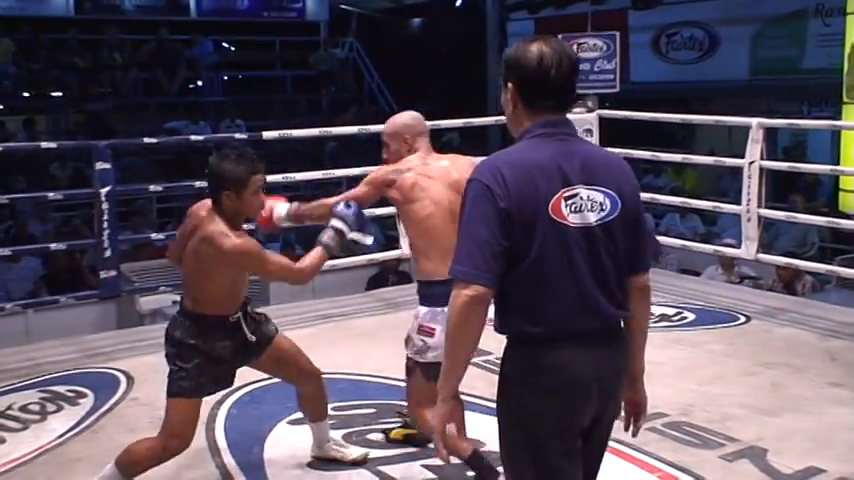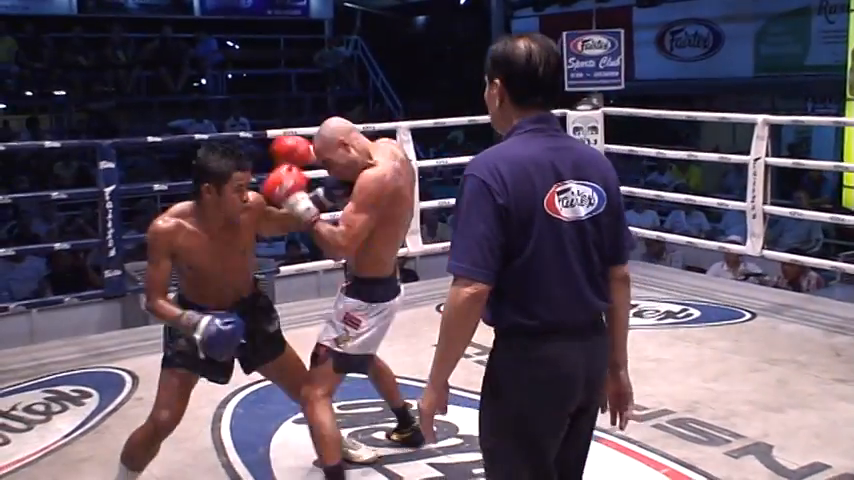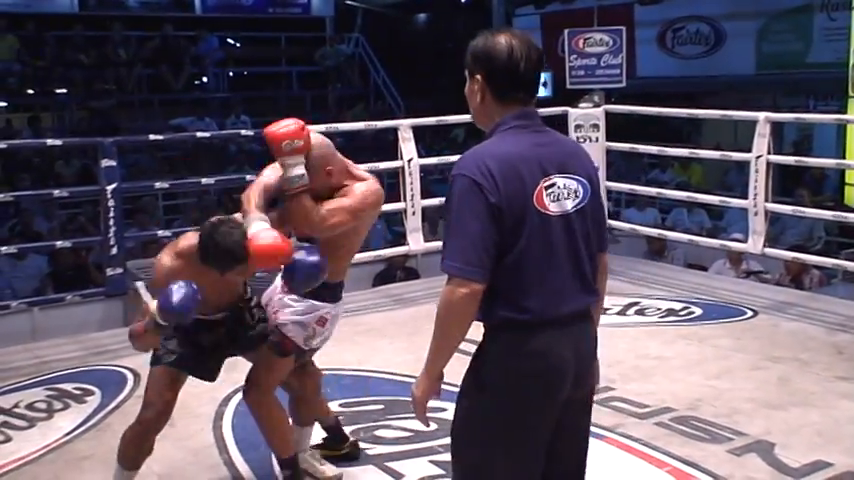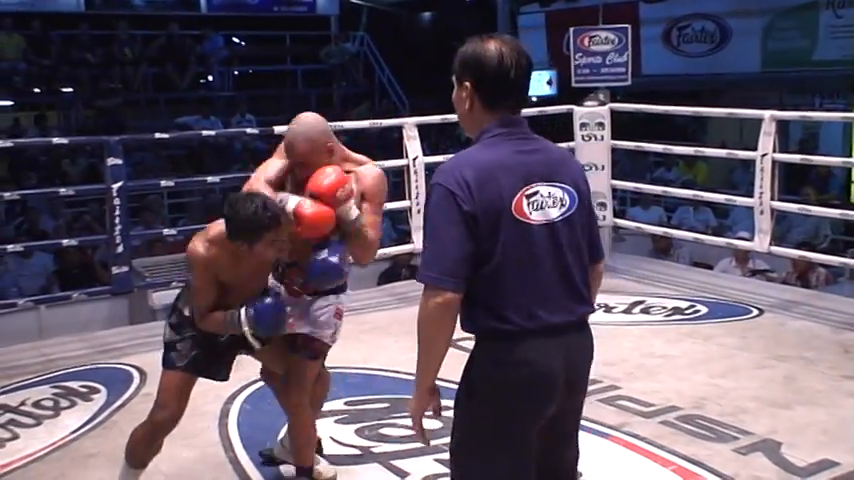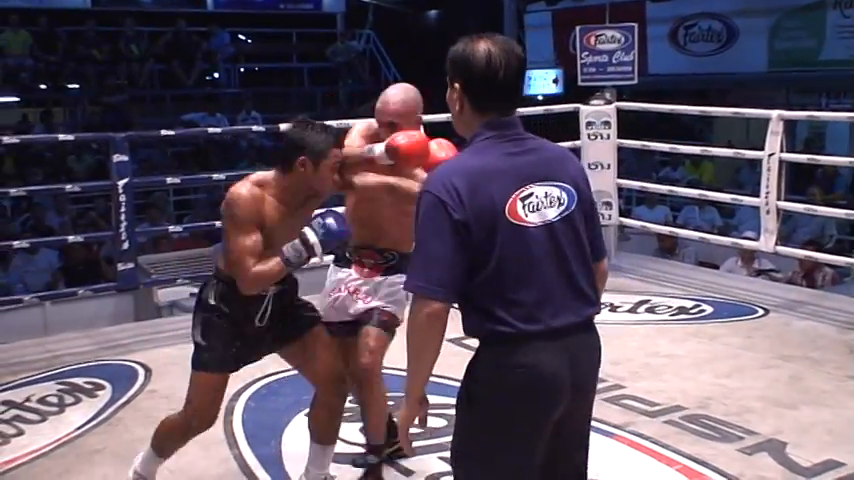
dt=0.2s
person 1, frame 1
left shoulder: (499, 175)
right shoulder: (616, 170)
left elbow: (474, 294)
right elbow: (638, 286)
left wrist: (447, 391)
right wrist: (633, 375)
left hip: (539, 367)
right hip: (606, 360)
person 1, frame 2
left shoulder: (492, 170)
right shoulder: (596, 164)
left elbow: (472, 290)
right elbow: (619, 278)
left wrist: (438, 380)
right wrist: (616, 366)
left hip: (526, 358)
right hip: (589, 352)
person 1, frame 3
left shoulder: (480, 168)
right shoulder: (577, 156)
left elbow: (466, 289)
right elbow: (599, 262)
left wrist: (432, 370)
left hip: (517, 352)
right hip: (578, 344)
person 1, frame 4
left shoulder: (459, 177)
right shoulder: (567, 164)
left elbow: (443, 298)
right elbow: (595, 270)
left wrist: (425, 384)
left hip: (508, 361)
right hip: (573, 351)
person 1, frame 5
left shoulder: (451, 184)
right shoulder: (565, 163)
left elbow: (431, 308)
right elbow: (599, 268)
left wrist: (413, 394)
left hip: (512, 364)
right hip: (582, 351)
person 2, frame 1
left shoulder: (394, 176)
right shoulder: (467, 167)
left elbow: (336, 206)
left wrist: (291, 211)
left hip: (442, 300)
left knee: (423, 407)
right knee: (418, 359)
right ankle: (416, 428)
person 2, frame 2
left shoulder: (375, 178)
right shoulder: (389, 149)
left elbow: (342, 245)
left wrist: (302, 208)
left hip: (367, 296)
right hip: (375, 288)
left knee: (315, 394)
right knee: (363, 360)
right ankle: (408, 426)
person 2, frame 3
left shoulder: (366, 191)
right shoulder: (298, 154)
left elbow: (310, 224)
right elbow: (254, 192)
left wrist: (296, 172)
right wrist: (255, 223)
left hip: (316, 297)
right hip: (290, 283)
left knee: (257, 388)
right knee: (300, 373)
right ankle: (338, 441)
person 2, frame 4
left shoulder: (368, 177)
right shoulder: (292, 148)
left elbow: (366, 253)
right elbow: (252, 188)
left wrist: (348, 213)
right wrist: (289, 203)
left hip: (323, 291)
right hip: (284, 280)
left knee: (299, 391)
right knee: (276, 373)
right ankle: (298, 443)
person 2, frame 5
left shoulder: (436, 155)
right shoulder: (366, 132)
right elbow: (338, 163)
right wrist: (380, 153)
left hip: (392, 272)
right hip: (348, 264)
left knee: (366, 362)
right knee: (344, 366)
right ankle: (387, 435)
person 3, frame 1
left shoulder: (202, 209)
right shoulder: (230, 244)
left elbow: (174, 255)
right elbow: (298, 274)
right wrist: (335, 233)
left hip: (234, 319)
right hip: (194, 337)
left knee: (308, 374)
right knee: (173, 440)
left ankle: (324, 445)
person 3, frame 2
left shoulder: (251, 207)
right shoulder: (166, 229)
left elbow: (287, 225)
right elbow: (155, 302)
right wrist: (195, 324)
left hip: (252, 312)
right hip: (196, 325)
left knee: (303, 389)
right knee: (162, 422)
person 3, frame 3
left shoulder: (244, 243)
right shoulder: (171, 264)
right elbow: (139, 339)
right wrist: (158, 316)
left hip: (237, 312)
right hip: (186, 325)
right knee: (151, 419)
person 3, frame 4
left shoulder: (276, 227)
right shoulder: (203, 251)
right elbow: (204, 320)
right wrist: (243, 319)
left hip: (258, 310)
right hip: (201, 319)
right knee: (163, 417)
person 3, frame 5
left shoulder: (303, 193)
right shoulder: (246, 196)
right elbow: (249, 280)
right wrist: (305, 246)
left hip: (279, 297)
right hip: (227, 302)
left knee: (334, 385)
right knee: (199, 415)
